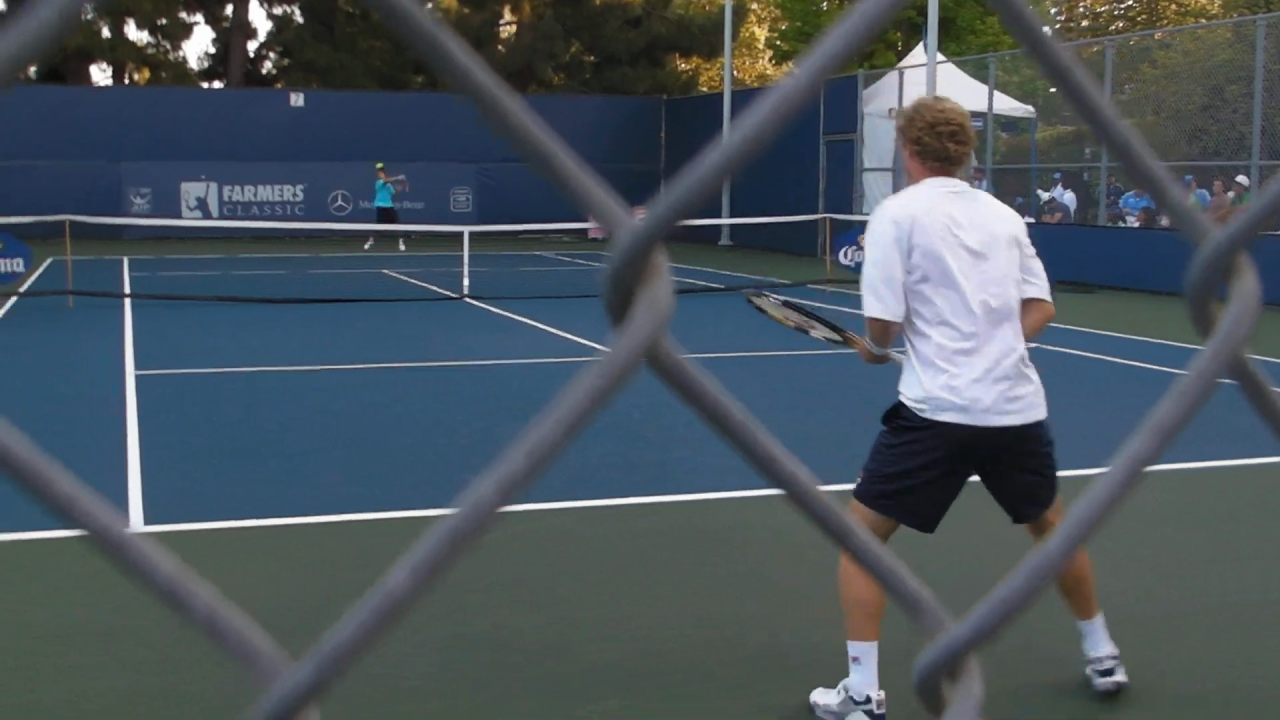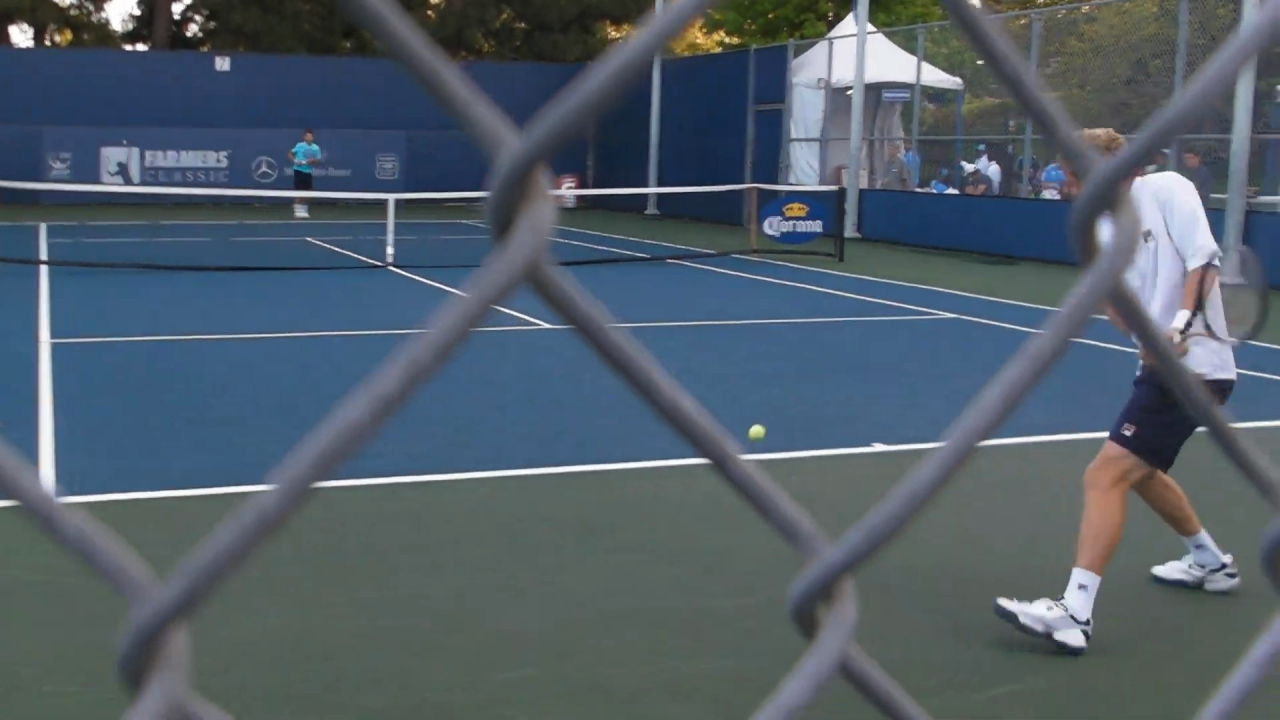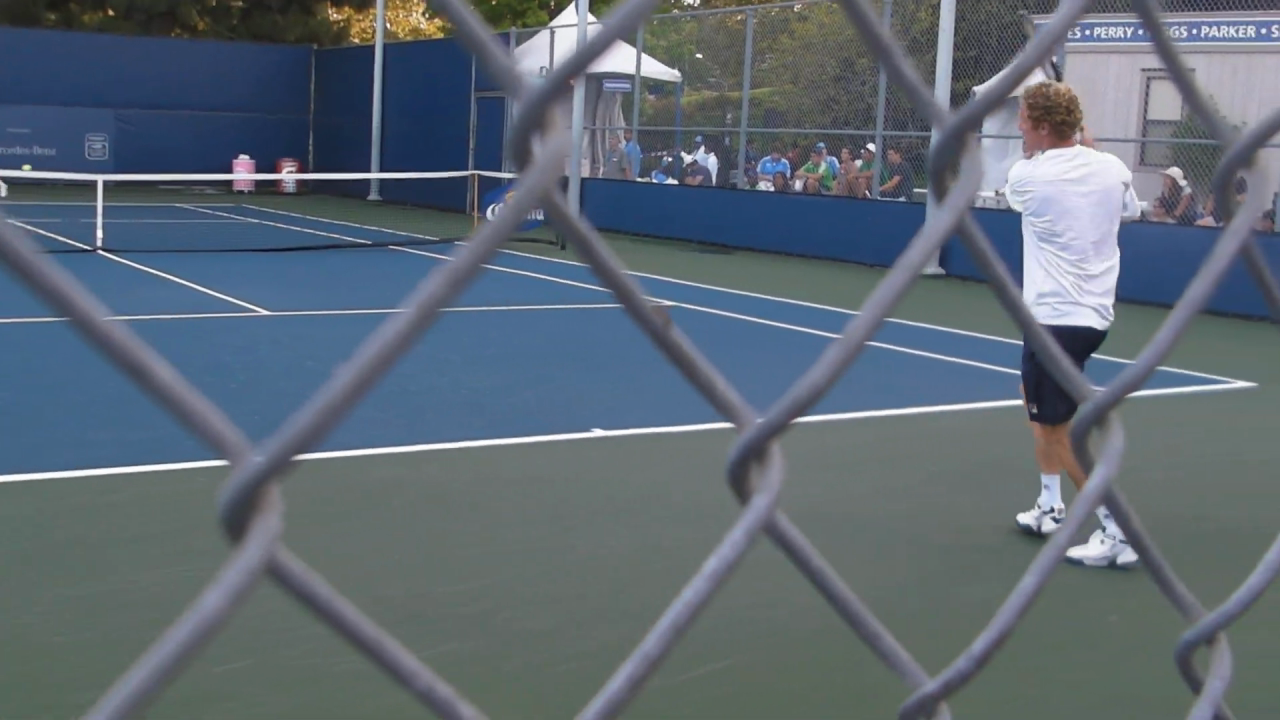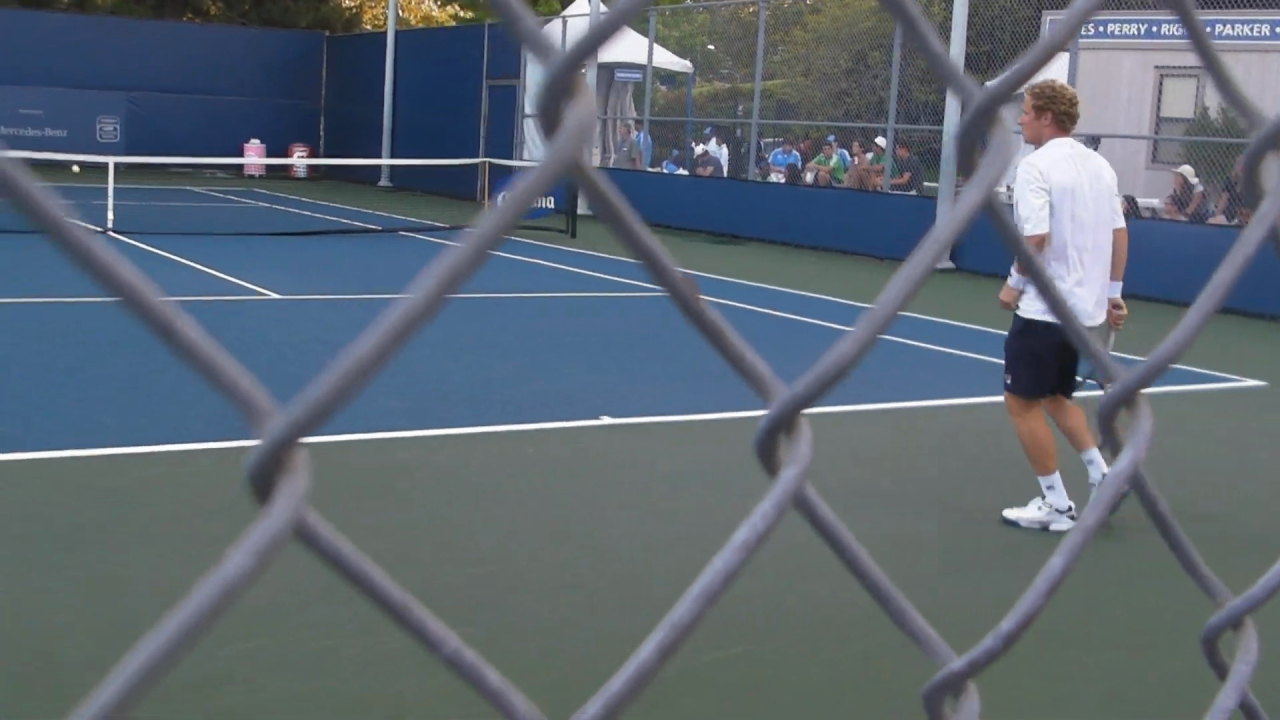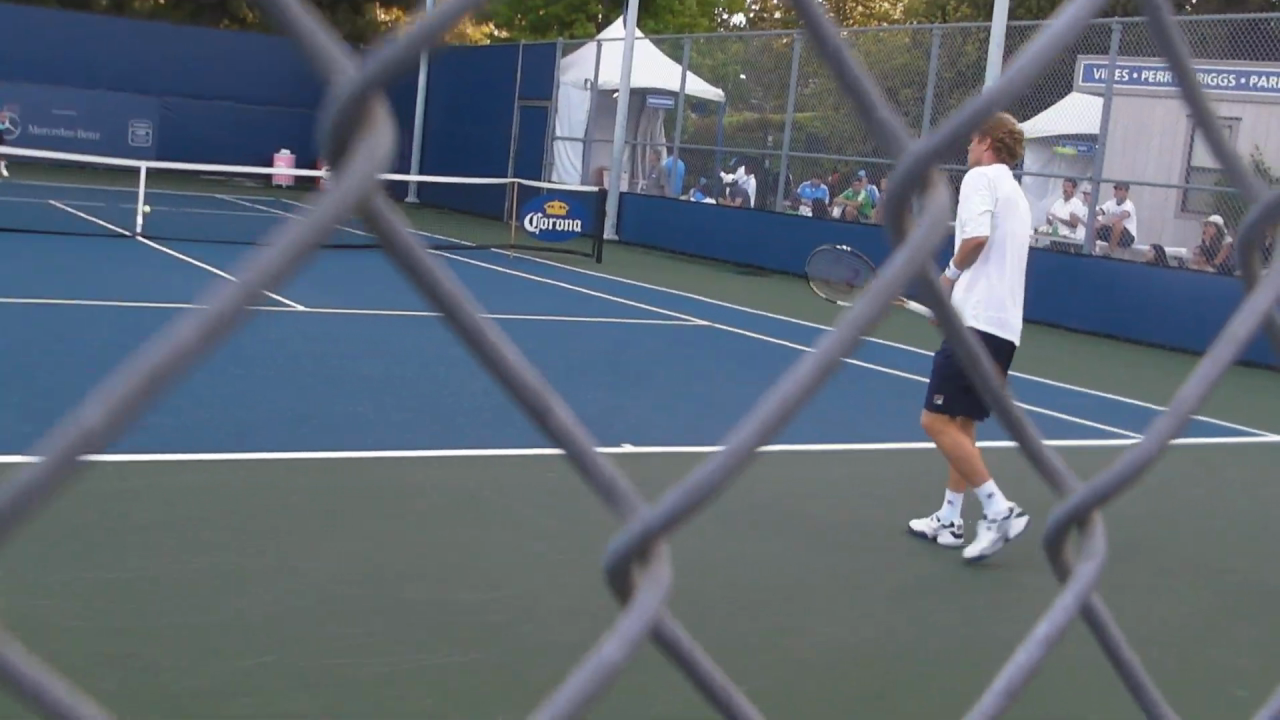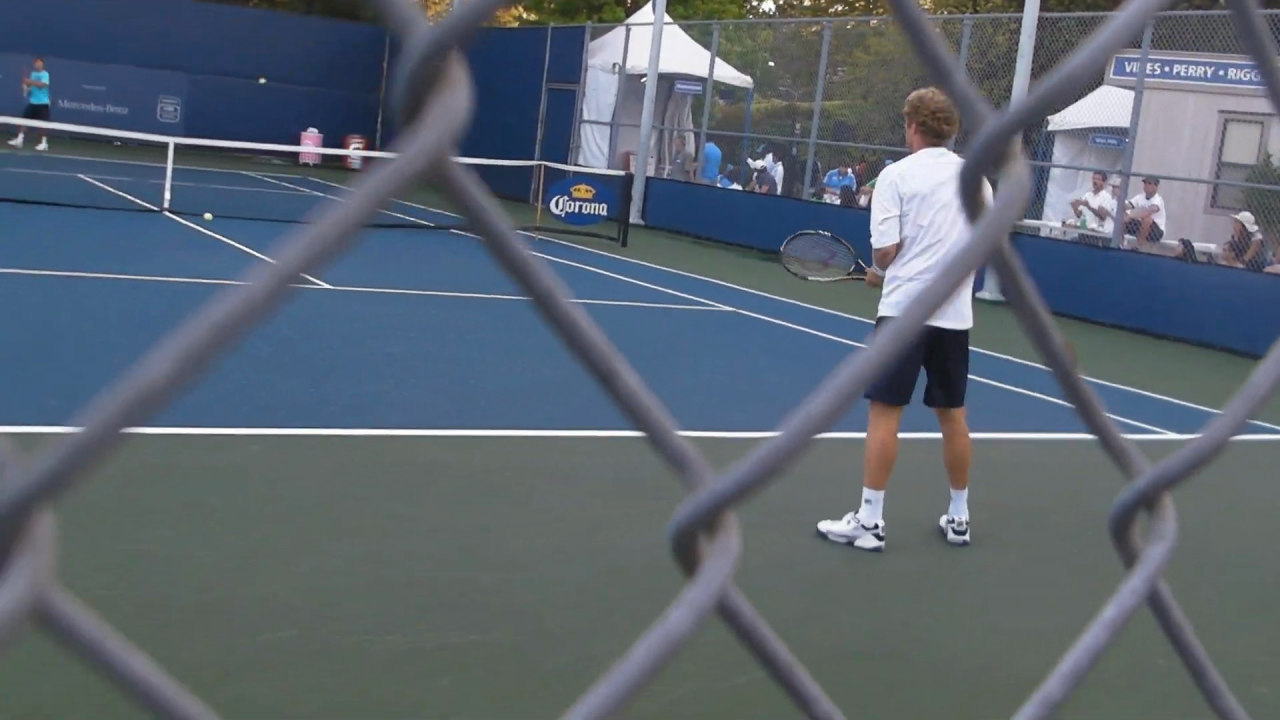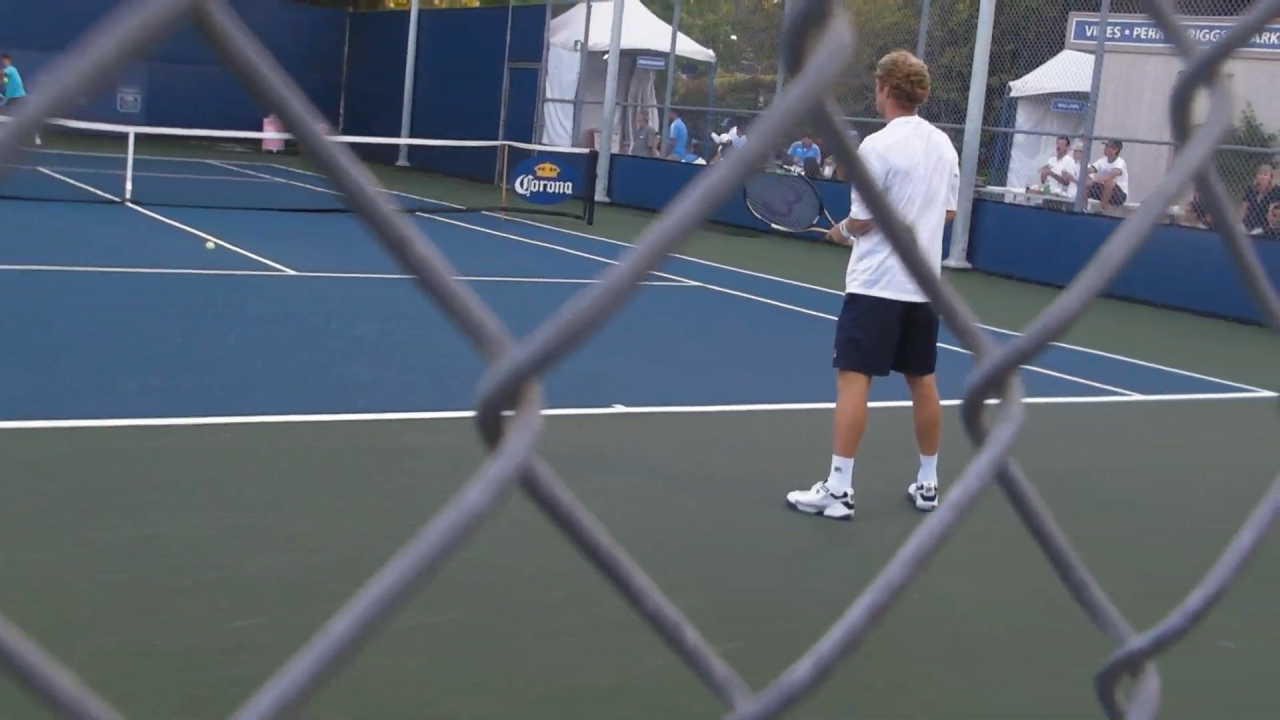
dt=0.7s
person 1, frame 1
left shoulder: (895, 214)
right shoulder: (1006, 218)
left elbow: (884, 323)
right elbow: (1040, 312)
left wrist: (875, 347)
left hip: (939, 411)
right hip: (1019, 407)
left knee: (860, 535)
right knee: (1049, 527)
right ankle: (1103, 657)
person 1, frame 2
left shoulder: (1168, 189)
right shoulder: (1101, 226)
left elbow: (1203, 263)
left wrist: (1177, 330)
left hip: (1196, 367)
left knee: (1105, 477)
right knee: (1134, 468)
left ankle: (1073, 613)
right ankle: (1211, 562)
person 1, frame 3
left shoulder: (1025, 176)
right shoulder: (1114, 169)
right elbow: (1129, 212)
left hip: (1055, 317)
right hip: (1096, 313)
left knee: (1058, 428)
right knee: (1043, 408)
left ankle: (1117, 532)
right ankle: (1051, 507)
person 1, frame 4
left shoulder: (1036, 166)
right shoulder: (1100, 165)
left elbow: (1036, 237)
right elbow: (1119, 233)
left wrist: (1014, 283)
right wrist: (1113, 291)
left hip: (1045, 308)
right hip: (1087, 305)
left knee: (1022, 402)
right knee: (1053, 396)
left ankle: (1056, 504)
right ankle: (1102, 478)
person 1, frame 5
left shoulder: (980, 179)
right shoulder: (1014, 191)
left elbow: (974, 239)
left wrist: (950, 273)
right wrist: (954, 296)
left hip: (979, 324)
right hip: (1002, 325)
left knee: (937, 422)
right knee: (961, 421)
left ankle: (998, 509)
right ankle: (950, 519)
person 1, frame 6
left shoulder: (897, 174)
right shoulder: (976, 178)
left elbow: (885, 248)
left wrist: (879, 272)
left hip: (906, 309)
right hip: (956, 313)
left knee: (884, 412)
right knee: (952, 416)
left ankle: (870, 521)
right ankle: (958, 518)
person 1, frame 7
left shoulder: (878, 145)
right shoulder: (944, 145)
left elbow: (863, 220)
right elbow: (947, 211)
left wrist: (843, 230)
left hip: (877, 283)
right hip: (924, 285)
left knee: (853, 379)
right knee: (923, 381)
left ankle: (838, 489)
right ankle: (929, 484)
